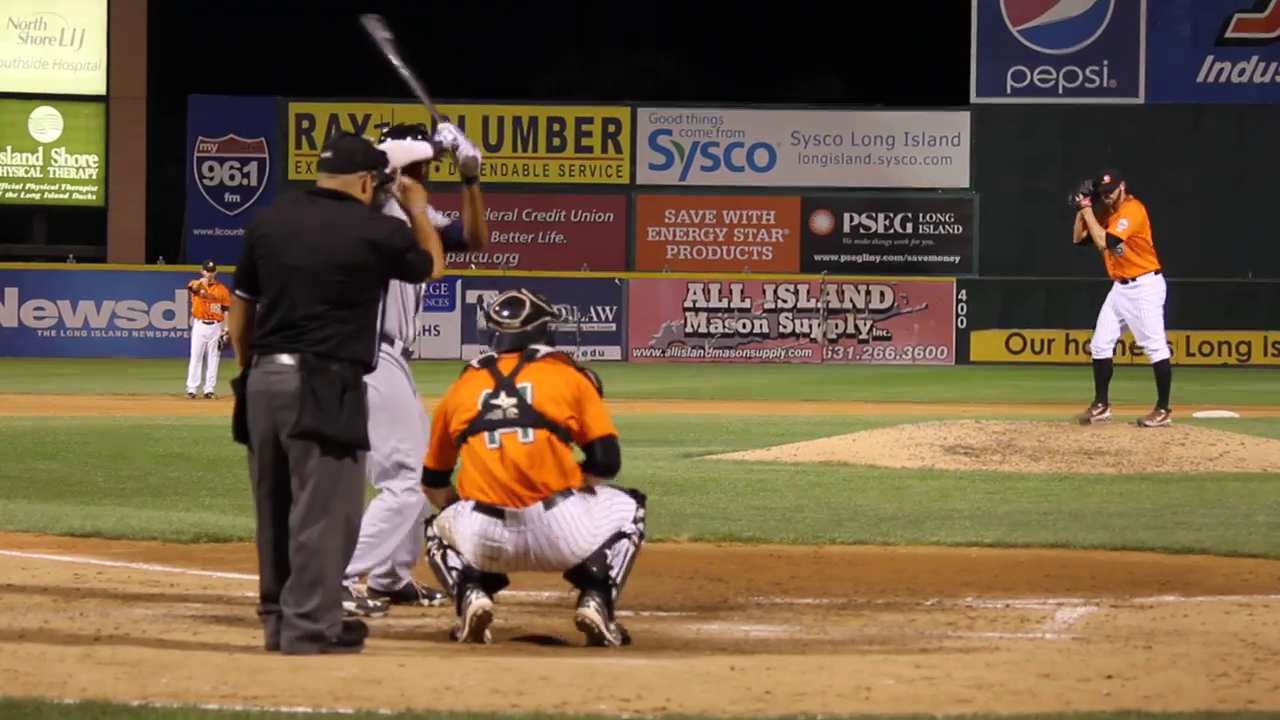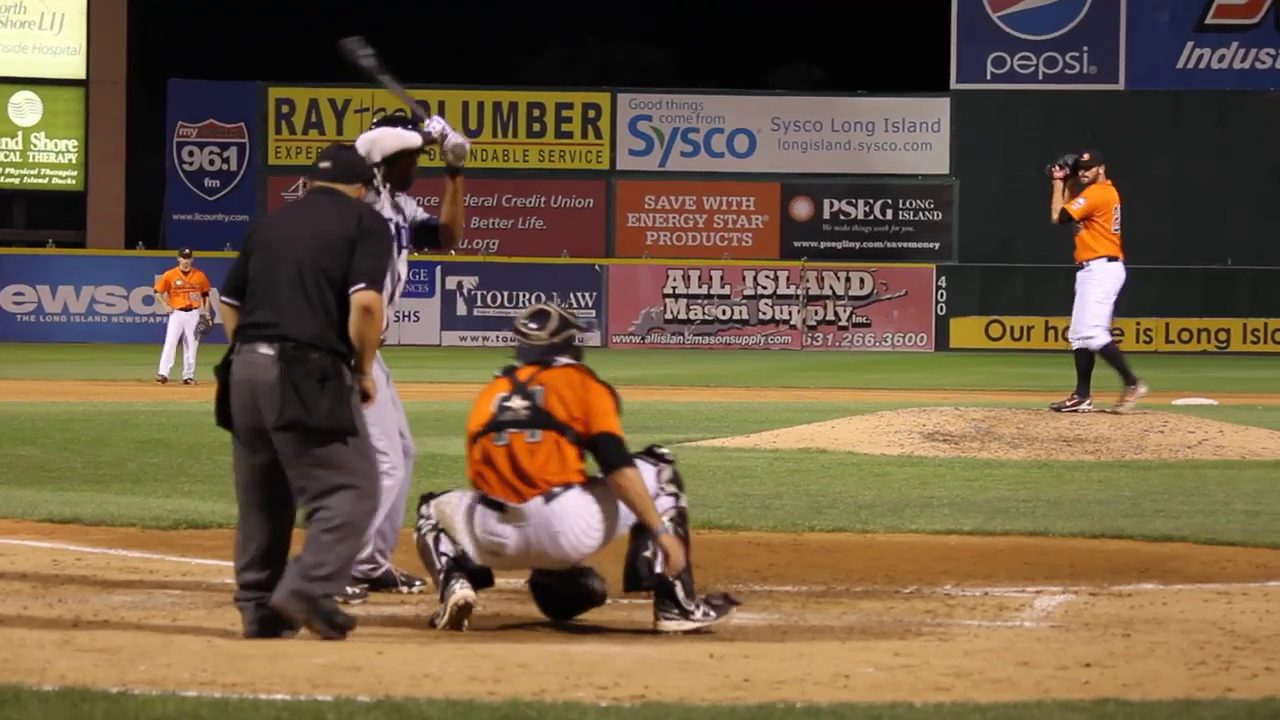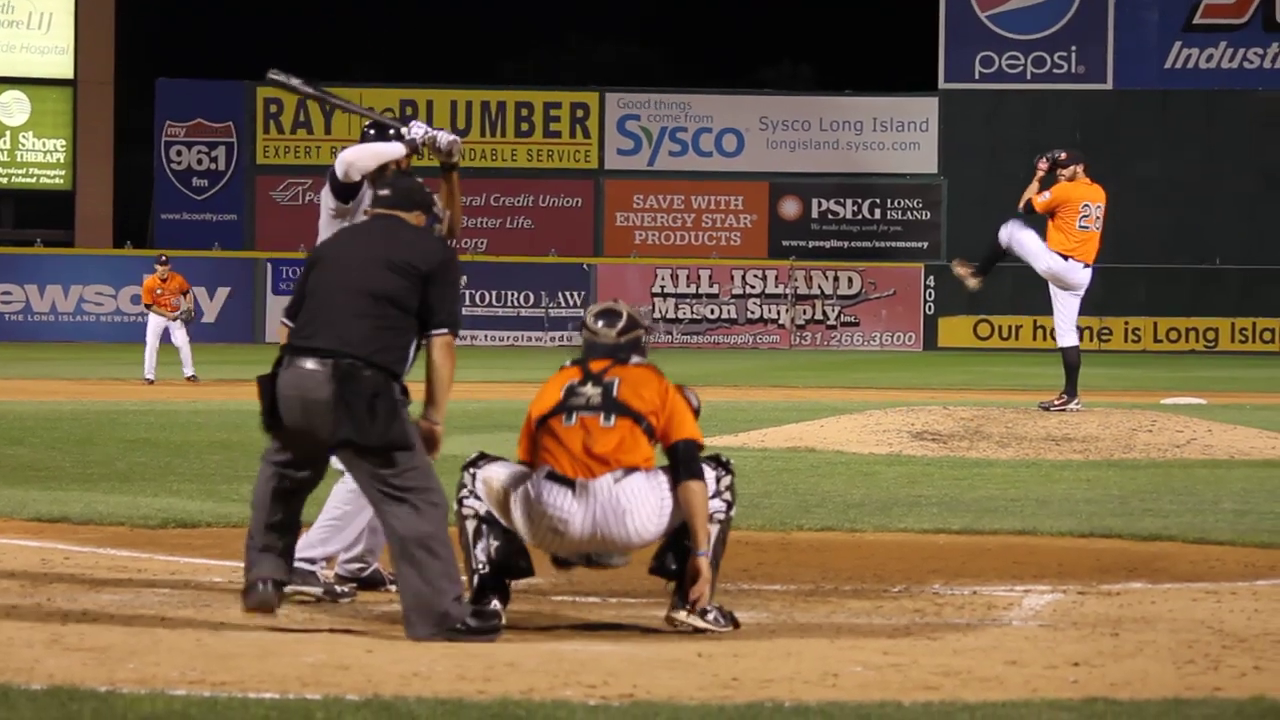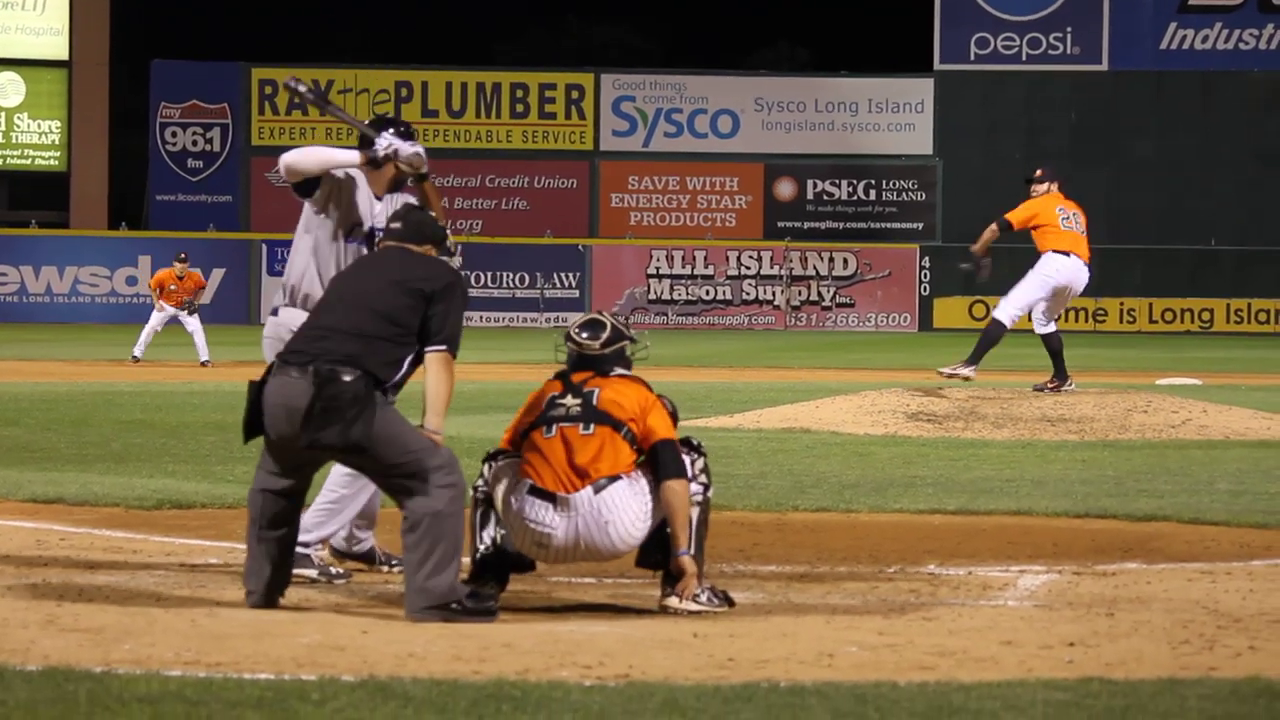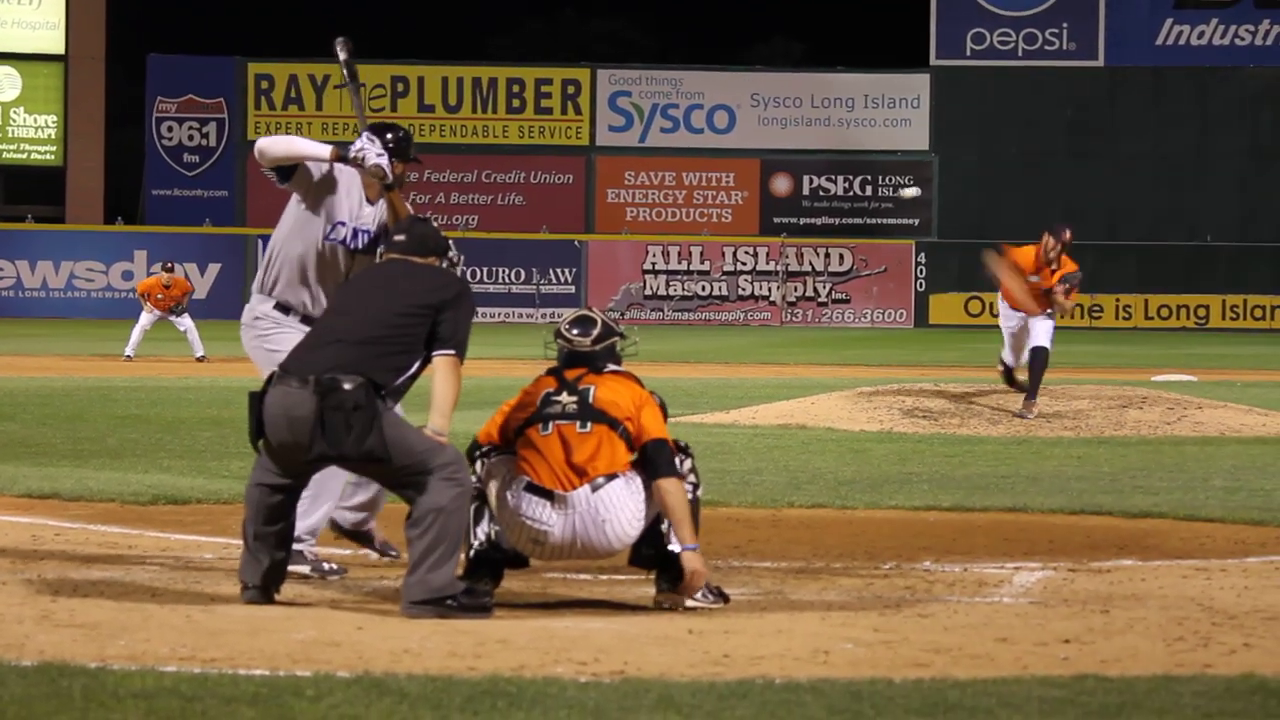
dt=0.5s
person 1, frame 1
left shoulder: (420, 215)
right shoulder: (373, 202)
left elbow: (474, 238)
right elbow: (381, 155)
left wrist: (470, 176)
right wrist: (436, 143)
left hip: (390, 358)
left knee: (423, 470)
right knee: (407, 479)
left ankle: (391, 577)
right ankle: (337, 581)
person 1, frame 2
left shoulder: (403, 205)
right shoulder: (360, 187)
left elbow: (447, 235)
right elbow: (369, 143)
left wrist: (454, 171)
right wrist: (424, 135)
left knee: (399, 454)
right knee: (382, 465)
left ankle: (370, 565)
person 1, frame 3
right shoulder: (347, 191)
right elbow: (349, 161)
left wrist: (448, 168)
right wrist: (409, 143)
left ankle: (358, 563)
right ankle: (302, 564)
person 1, frame 4
left shoulder: (397, 203)
right shoulder: (339, 182)
right elbow: (290, 163)
left wrist: (421, 176)
right wrist: (364, 156)
right hip: (298, 331)
left ankle: (351, 538)
right ankle: (300, 547)
person 1, frame 5
left shoulder: (388, 206)
right shoulder: (326, 178)
right elbow: (265, 148)
left wrist: (387, 185)
right wrist: (341, 152)
right hip: (273, 321)
left ankle: (354, 516)
right ankle: (293, 545)
person 2, frame 1
left shoulder: (269, 217)
right shoulder: (379, 231)
left elbow: (242, 301)
right elbow: (433, 265)
left wrist: (245, 362)
right wrist: (416, 208)
left hip: (264, 377)
right hip: (326, 384)
left knee: (275, 505)
right knee: (324, 510)
left ankle: (278, 618)
right ankle: (310, 626)
person 2, frame 2
left shoulder: (270, 221)
right shoulder: (367, 220)
left elbow: (229, 304)
right elbow: (366, 304)
right wrist: (364, 369)
left hip: (247, 367)
right hip: (312, 373)
left knee: (262, 495)
right knee: (348, 488)
left ankle: (260, 606)
right ankle: (304, 592)
person 2, frame 3
left shoulder: (331, 244)
right shoulder: (434, 250)
left elbow: (290, 324)
right elbow: (442, 339)
right wrist: (433, 415)
left hip: (293, 379)
right hip: (360, 388)
left knee: (284, 473)
right knee: (415, 498)
left ankle: (265, 573)
right ankle: (439, 617)
person 2, frame 4
left shoulder: (353, 270)
right shoulder: (442, 276)
right elbow: (439, 358)
right wrist: (433, 429)
left hip: (280, 389)
right hip: (342, 397)
left knee: (276, 478)
right knee: (437, 475)
left ankle: (261, 585)
right ankle: (435, 595)
person 2, frame 5
left shoulder: (357, 280)
right shoulder: (449, 286)
right elbow: (446, 362)
right wrist: (436, 431)
left hip: (280, 399)
right hip: (343, 406)
left knee: (273, 476)
right knee: (445, 471)
left ankle: (257, 581)
right ankle: (432, 592)
person 3, frame 1
left shoulder: (461, 386)
right shoulder: (568, 375)
left elbow: (434, 485)
right elbow: (606, 462)
left hip: (486, 537)
right hip: (562, 531)
left knee: (440, 529)
right knee: (630, 508)
left ankle: (471, 596)
right ankle: (597, 600)
person 3, frame 2
left shoulder: (489, 394)
right shoulder: (582, 385)
right elbow: (615, 464)
right wrist: (660, 532)
left hip: (496, 535)
right hip: (570, 527)
left knee: (433, 512)
right knee: (659, 470)
left ankle: (456, 584)
right ankle: (675, 606)
person 3, frame 3
left shoulder: (555, 383)
right shoulder: (657, 385)
left elbow: (532, 467)
right elbow: (688, 471)
right wrist: (701, 551)
left hip: (554, 514)
right hip: (625, 512)
left knee: (479, 479)
right knee: (716, 478)
left ankle: (488, 600)
right ankle: (691, 603)
person 3, frame 4
left shoulder: (542, 395)
right shoulder: (638, 394)
left elbow: (507, 456)
right elbow: (670, 473)
right wrist: (683, 551)
left hip: (536, 530)
right hip: (614, 524)
left knee: (496, 468)
right knee: (688, 460)
left ankle: (485, 582)
right ankle: (683, 587)
person 3, frame 5
left shoulder: (532, 391)
right shoulder: (631, 391)
left elbow: (476, 452)
right elbow: (664, 471)
right wrist: (690, 548)
left hip: (531, 528)
right hip: (608, 524)
left knee: (488, 464)
right knee: (676, 464)
left ankle: (479, 579)
right ankle: (675, 583)
person 4, frame 1
left shoulder: (1133, 210)
right shoulder: (1105, 212)
left elbow: (1104, 242)
right elbow: (1079, 238)
left wrist: (1088, 211)
right wrist: (1082, 210)
left hip: (1145, 286)
right hip: (1120, 287)
left knee: (1155, 345)
right knee: (1101, 344)
left ankle: (1163, 409)
right ankle: (1101, 404)
person 4, frame 2
left shoulder: (1097, 192)
right shoulder: (1105, 191)
left elbow: (1058, 216)
right elbow: (1078, 212)
left wrist: (1059, 184)
right wrist: (1063, 183)
left hip: (1101, 269)
right hip: (1095, 270)
left knee: (1092, 333)
right knee: (1079, 334)
left ankle: (1132, 384)
right ankle: (1082, 396)
person 4, frame 3
left shoulder: (1065, 189)
right shoulder: (1099, 193)
left elbow: (1024, 207)
left wrist: (1038, 177)
right wrist: (1056, 176)
left hip: (1057, 263)
right hip: (1082, 272)
left knee: (1011, 229)
right knee: (1066, 331)
left ankle: (976, 274)
right ankle: (1070, 395)
person 4, frame 4
left shoulder: (1038, 205)
right shoulder: (1076, 210)
left elbow: (998, 226)
left wrist: (979, 247)
left hip: (1055, 264)
right hip: (1080, 273)
left knee: (1005, 311)
right knee: (1044, 320)
left ankle: (970, 364)
right ankle: (1061, 378)
person 4, frame 5
left shoulder: (1068, 269)
right shoulder: (1025, 255)
left elbow: (1063, 309)
left wrist: (1059, 297)
left hip: (1043, 312)
right hip: (1012, 308)
left knee: (1040, 348)
right knee: (1012, 358)
left ankle: (1031, 400)
right ankle: (1008, 374)
